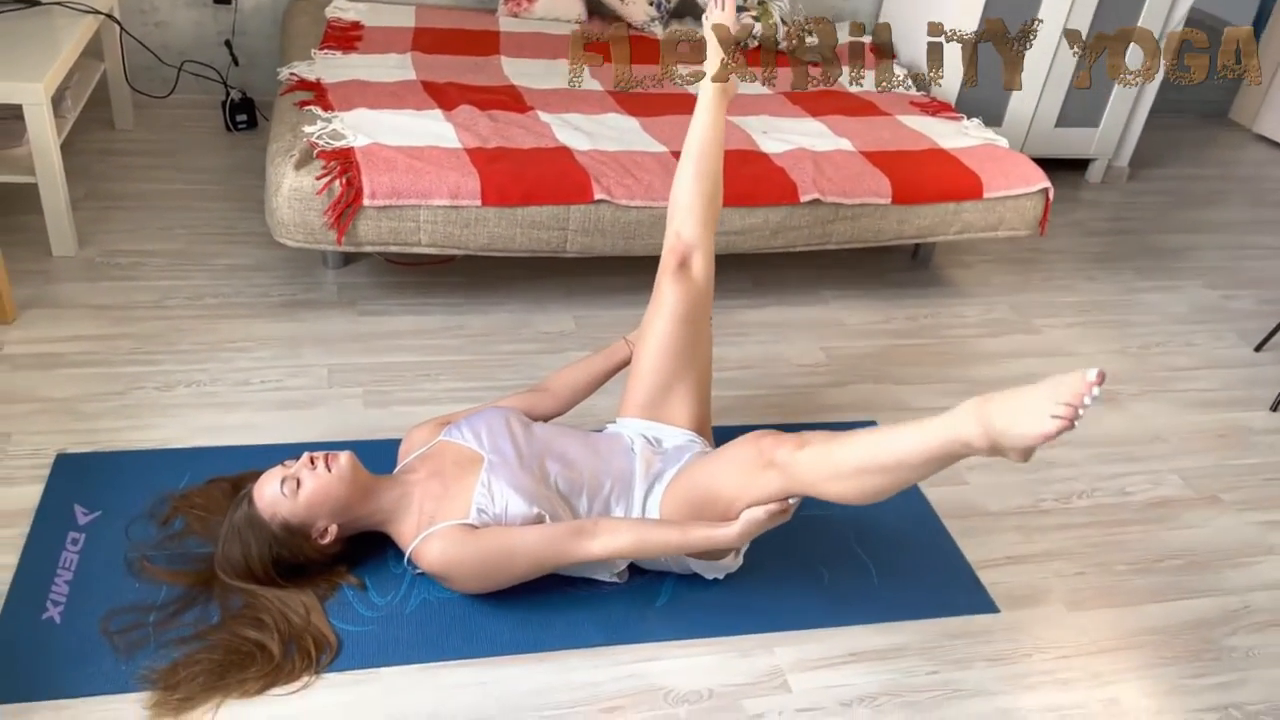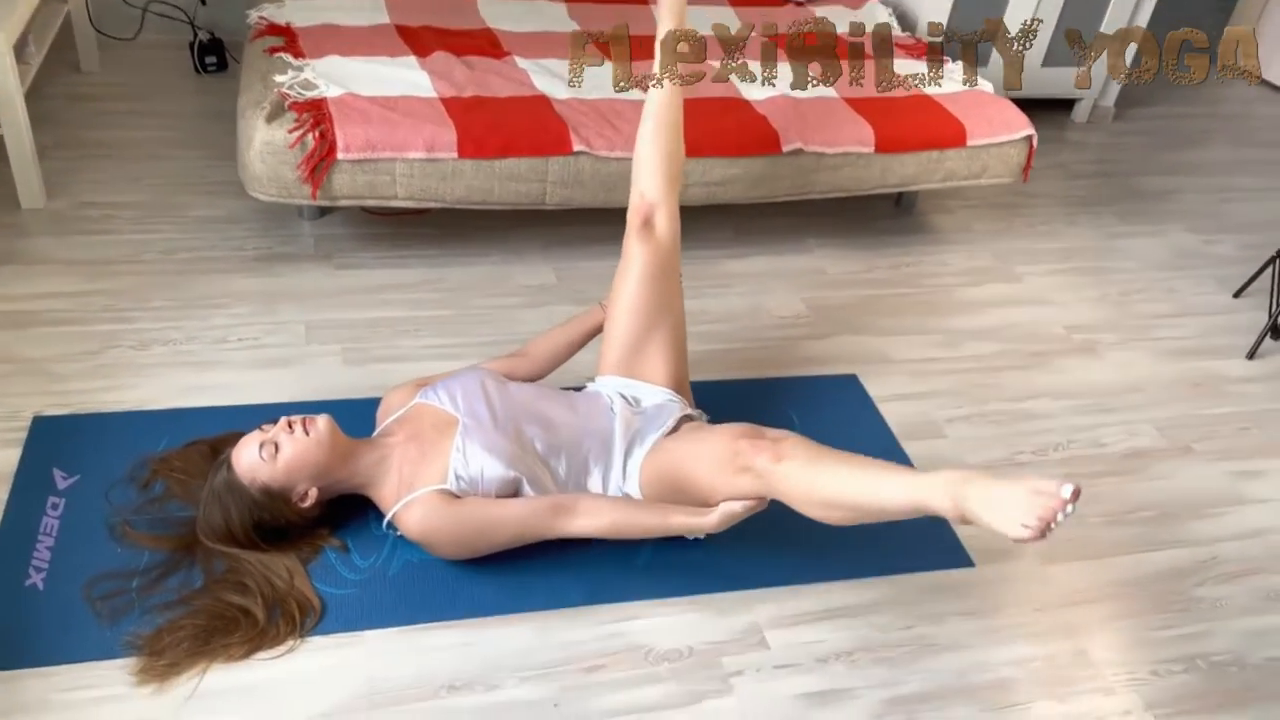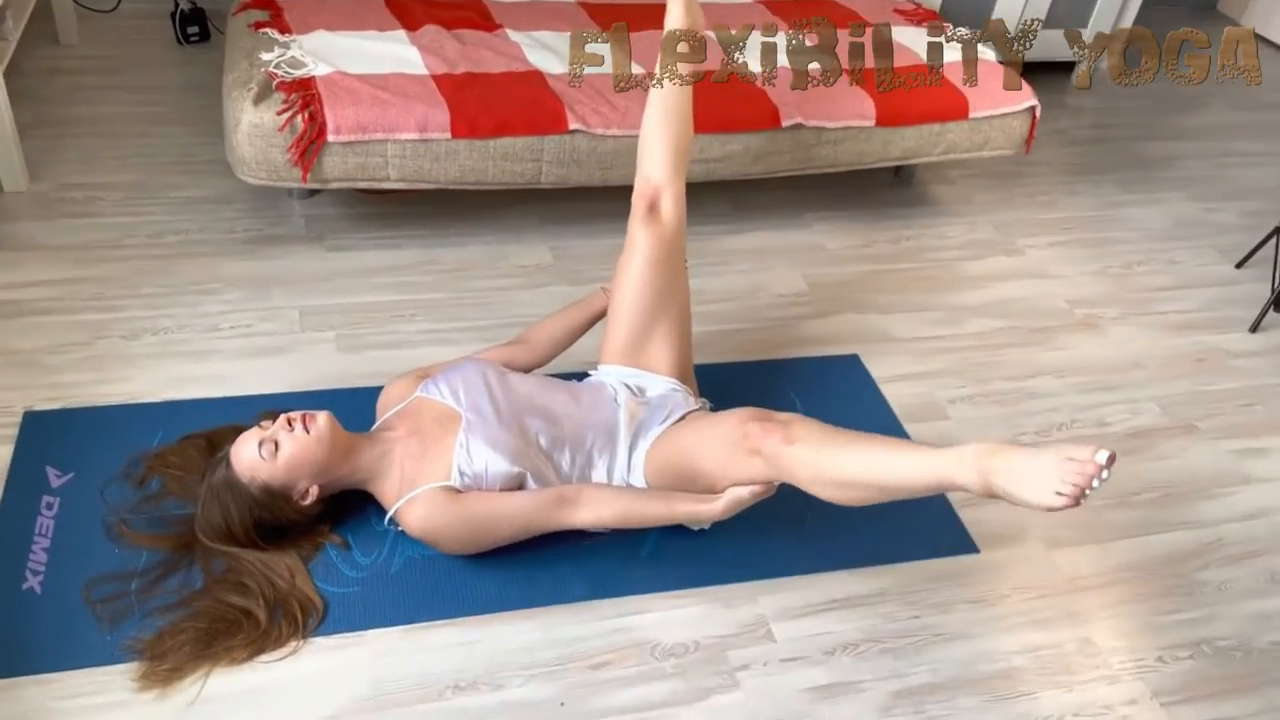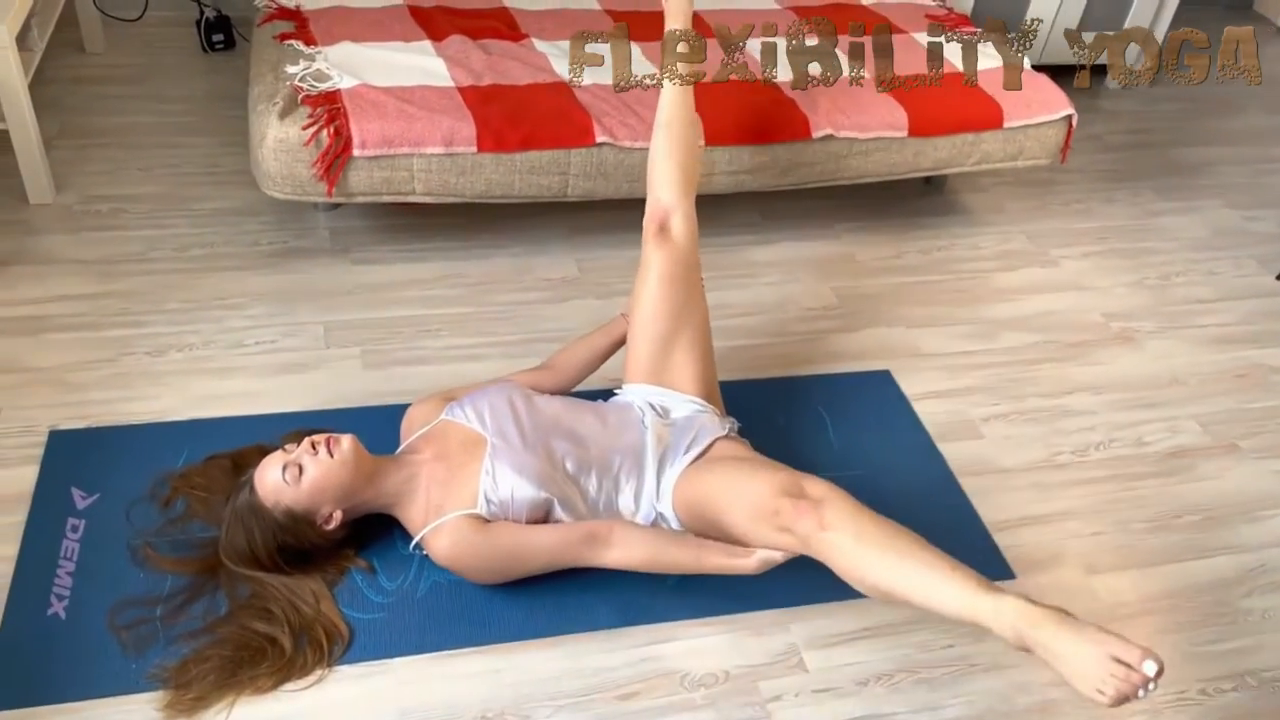
dt=0.4s
person 1, frame 1
left shoulder: (420, 444)
right shoulder: (441, 550)
left elbow: (535, 402)
right elbow: (583, 541)
left wrist: (628, 345)
right wrist: (726, 530)
left hip: (645, 443)
right hip: (668, 508)
left knee: (684, 257)
right knee: (777, 455)
right ankle: (981, 421)
person 1, frame 2
left shoulder: (399, 405)
right shoulder: (420, 516)
left elbow: (514, 367)
right elbow: (561, 516)
left wrist: (608, 310)
right wrist: (704, 513)
left hip: (625, 403)
right hip: (644, 463)
left knee: (652, 217)
right knee: (755, 451)
right ankle: (960, 488)
person 1, frame 3
left shoulder: (401, 396)
right shoulder: (425, 511)
left elbow: (514, 356)
right elbow: (568, 507)
left wrist: (612, 293)
right wrist: (708, 509)
left hip: (629, 389)
right hip: (650, 452)
left knee: (657, 201)
right knee: (764, 436)
right ankle: (984, 464)
person 1, frame 4
left shoulder: (423, 419)
right shoulder: (449, 540)
left elbow: (539, 380)
right elbow: (595, 543)
left wrist: (633, 318)
right wrist: (743, 562)
left hip: (654, 415)
right hip: (676, 481)
left knee: (668, 220)
right knee: (803, 504)
right ankle: (1031, 624)
